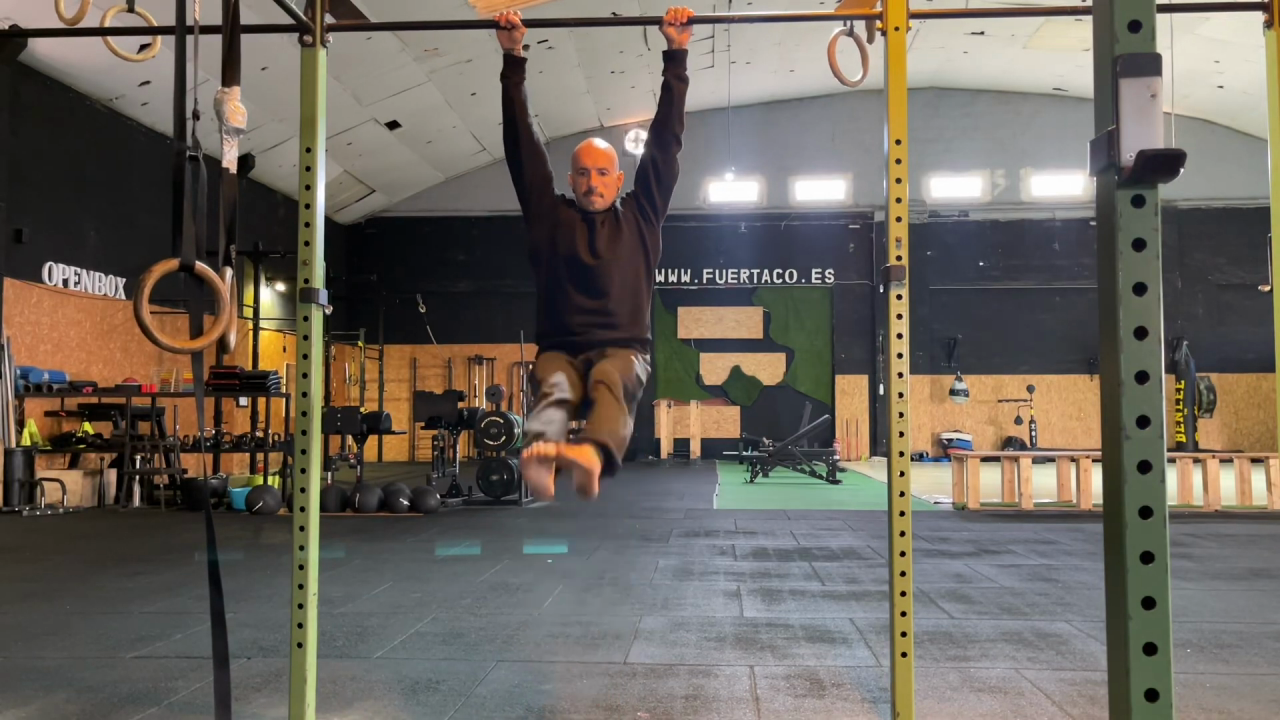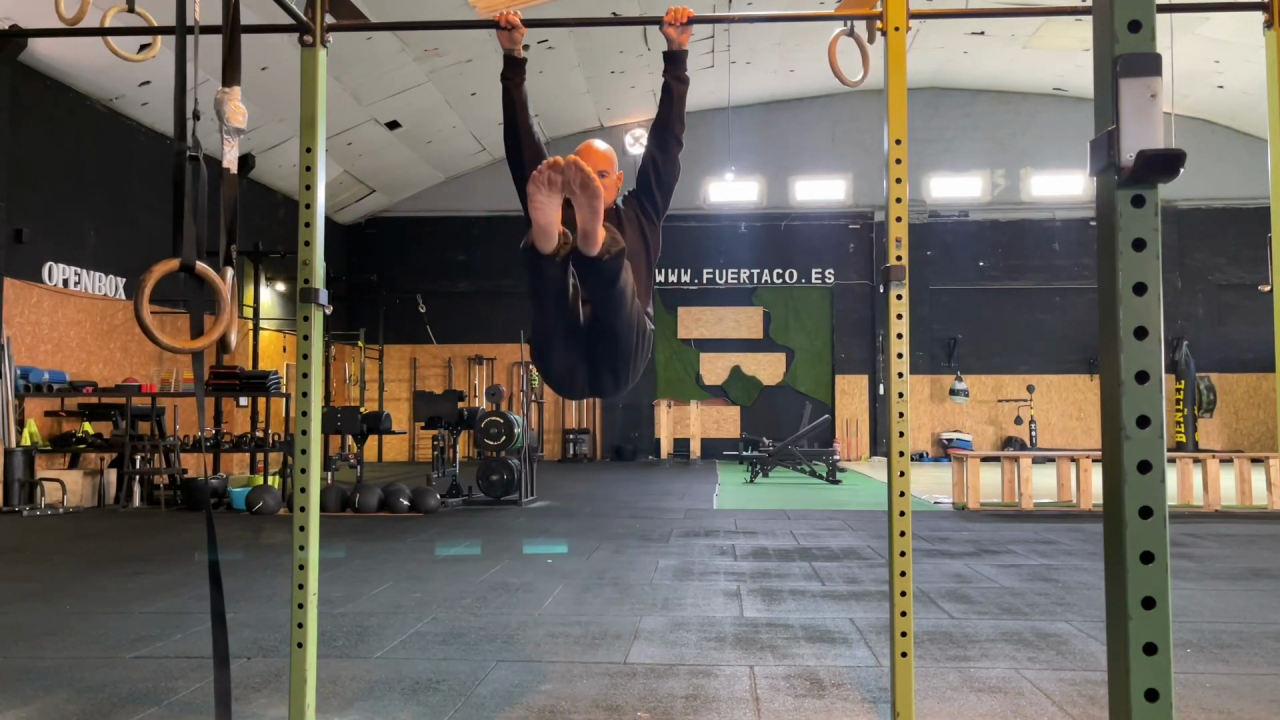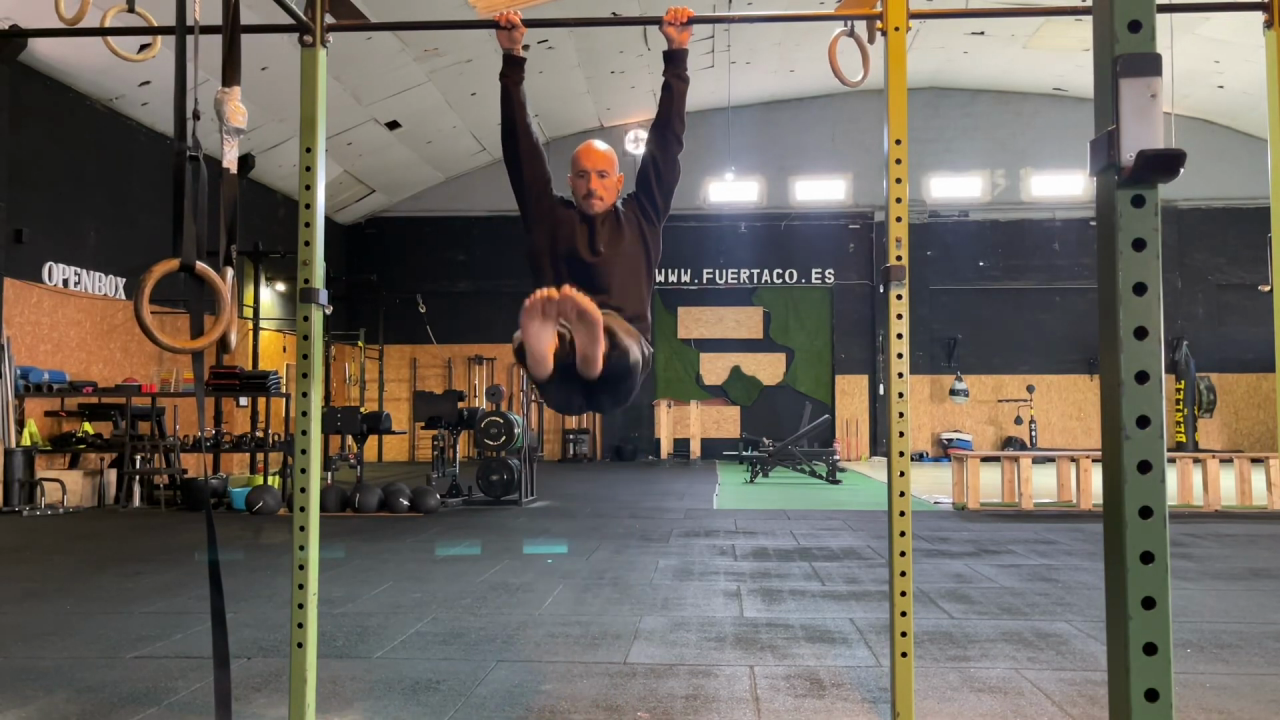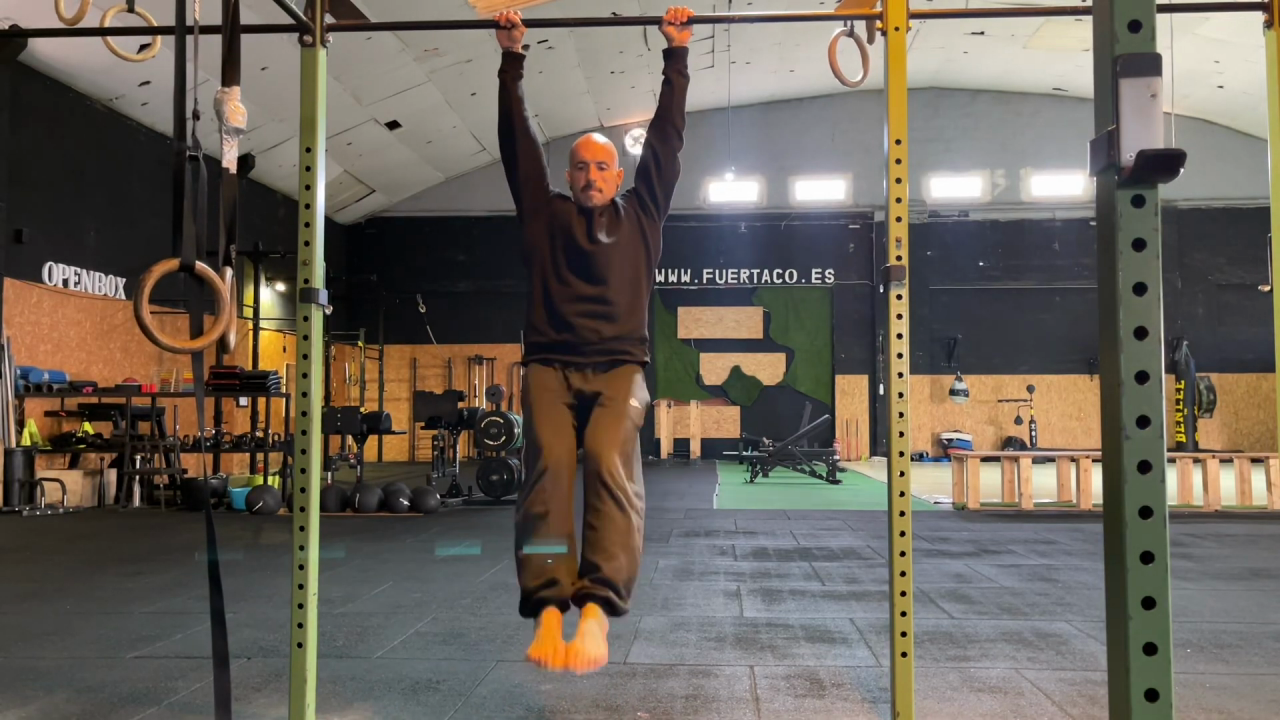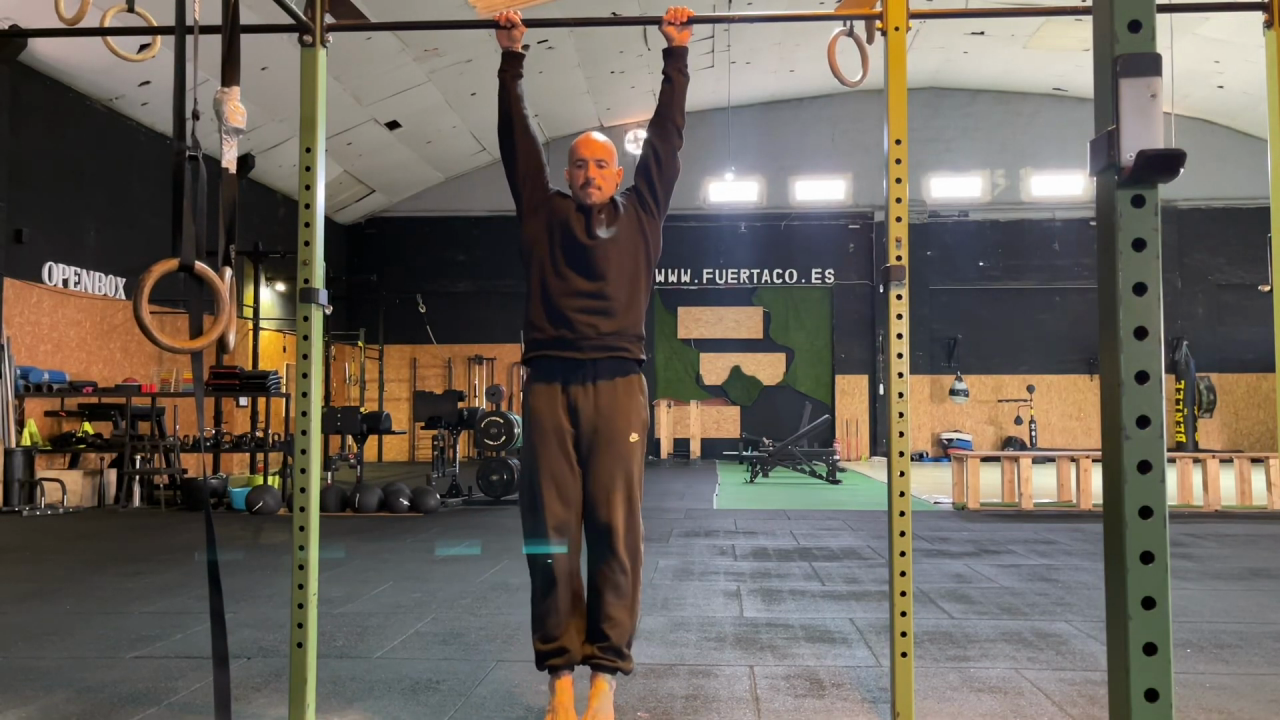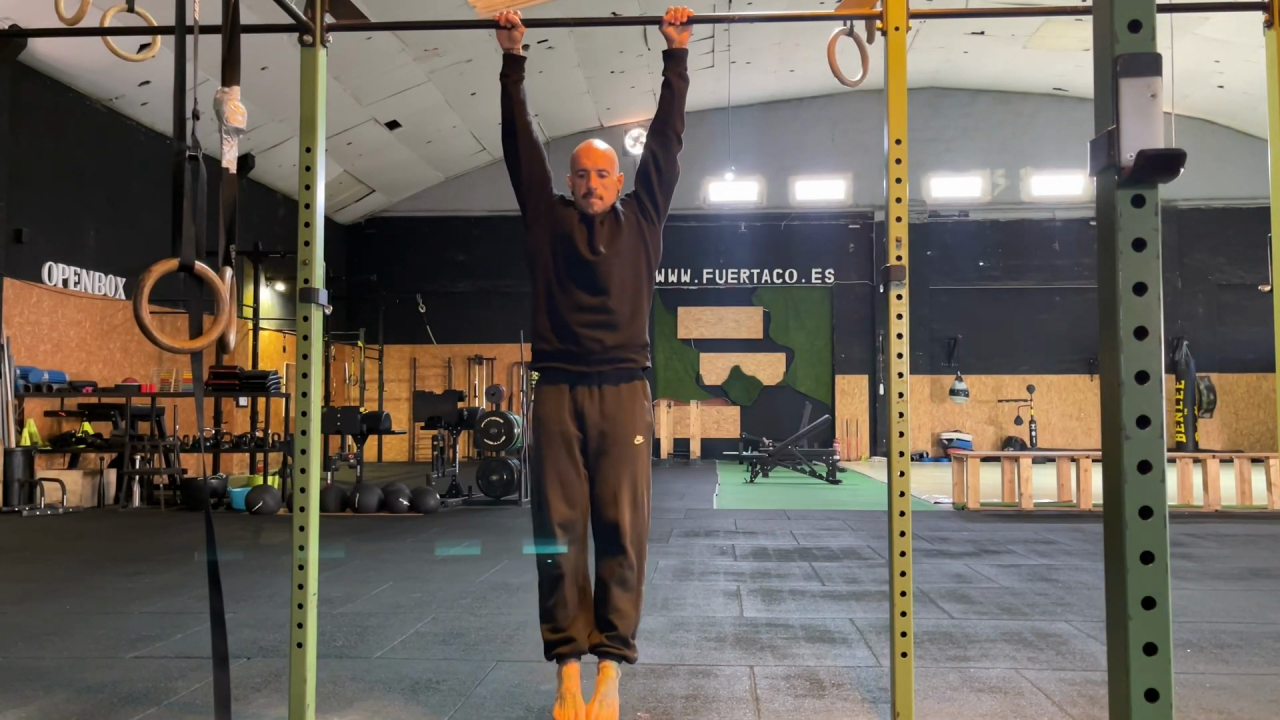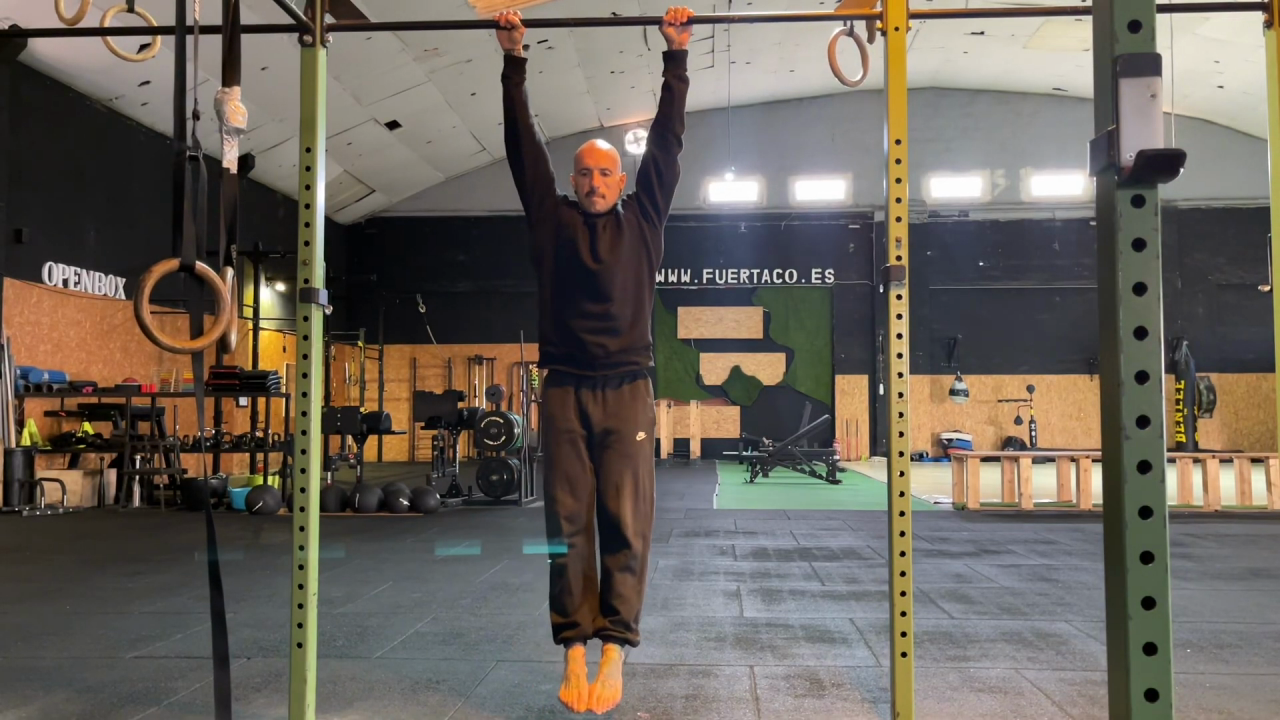
dt=0.3s
person 1, frame 1
left shoulder: (639, 217)
right shoulder: (552, 215)
left elbow: (664, 144)
right elbow: (522, 146)
left wrist: (675, 55)
right wrist: (514, 60)
left hip: (623, 352)
right hip: (561, 352)
left knee: (609, 383)
right knee: (552, 392)
left ankle: (591, 456)
right ankle: (544, 454)
person 1, frame 2
left shoulder: (640, 214)
right shoulder: (555, 210)
left elbow: (666, 141)
right elbow: (521, 143)
left wrist: (676, 54)
right wrist: (513, 58)
left hip: (620, 352)
right hip: (562, 359)
left knee: (609, 280)
right knee: (553, 279)
left ankle: (593, 245)
right ankle: (548, 240)
person 1, frame 3
left shoulder: (641, 214)
right shoulder: (549, 213)
left elbow: (668, 136)
right elbow: (518, 138)
left wrist: (676, 55)
right wrist: (513, 58)
left hip: (620, 339)
left knee: (614, 336)
right knee: (547, 318)
left ankle: (595, 352)
right ankle: (544, 354)
person 1, frame 4
left shoulder: (638, 214)
right shoulder: (548, 212)
left elbow: (664, 143)
right elbow: (518, 143)
left wrist: (676, 55)
right wrist: (511, 56)
left hip: (618, 370)
right hip: (551, 370)
left knee: (612, 468)
right knee: (549, 470)
left ankle: (594, 612)
right ankle: (548, 614)
person 1, frame 5
left shoulder: (640, 211)
right shoulder: (544, 211)
left elbow: (666, 137)
right elbow: (515, 138)
right wrist: (511, 57)
left hip: (618, 384)
right hip: (551, 383)
left knee: (616, 531)
right knee: (551, 533)
person 1, frame 6
left shoulder: (640, 217)
right shoulder: (547, 218)
left elbow: (665, 139)
right elbow: (519, 141)
right wrist: (512, 59)
left hip: (623, 390)
right hip: (559, 391)
left knee: (622, 532)
right knee: (559, 533)
person 1, frame 7
left shoulder: (642, 218)
right shoulder: (551, 218)
left elbow: (666, 140)
right elbow: (523, 144)
right wrist: (513, 61)
left hip: (627, 389)
right hip: (565, 389)
left knee: (626, 525)
right knee: (568, 526)
left ankle: (614, 650)
right ankle: (574, 651)
